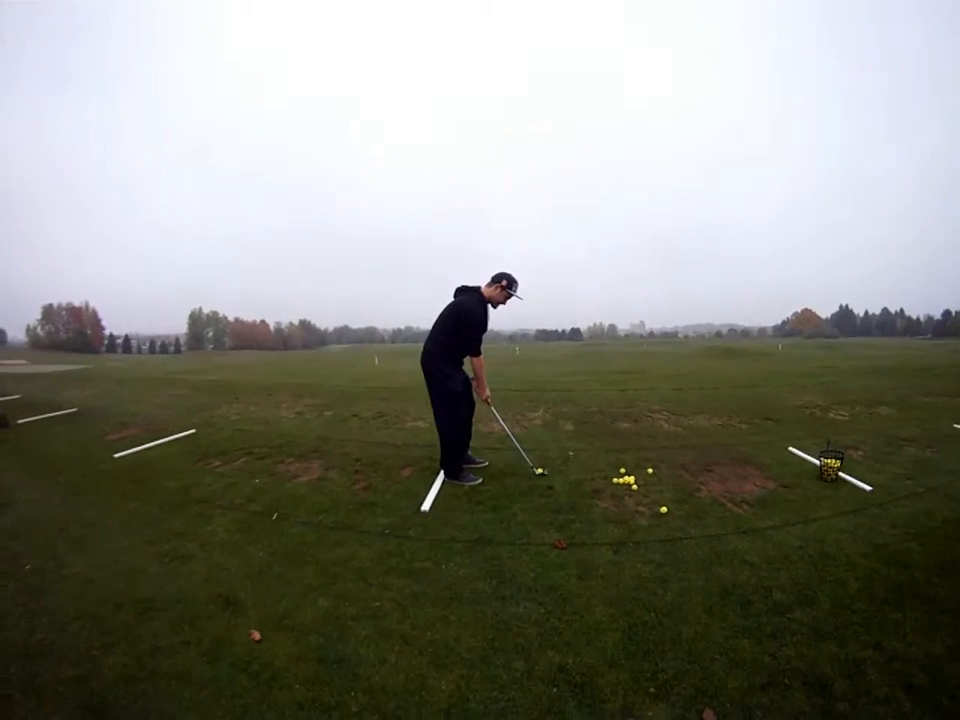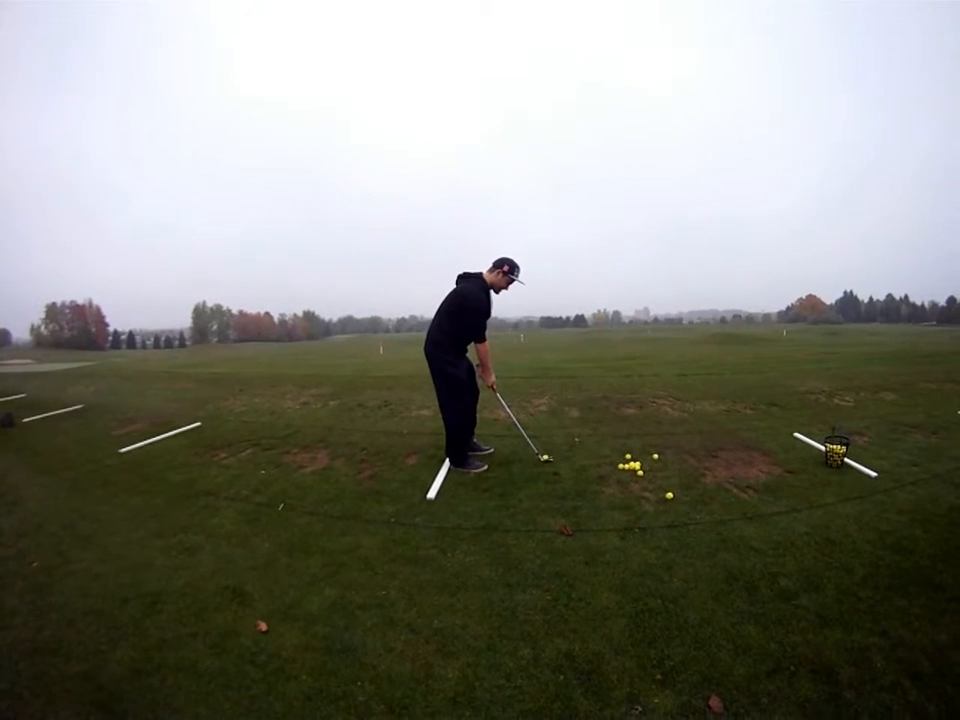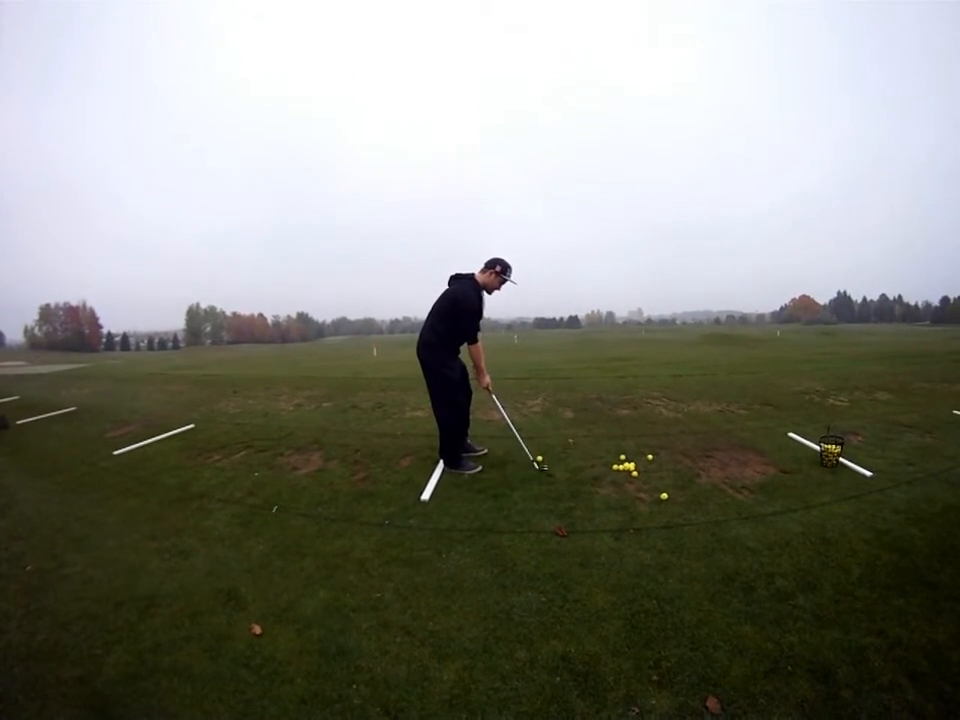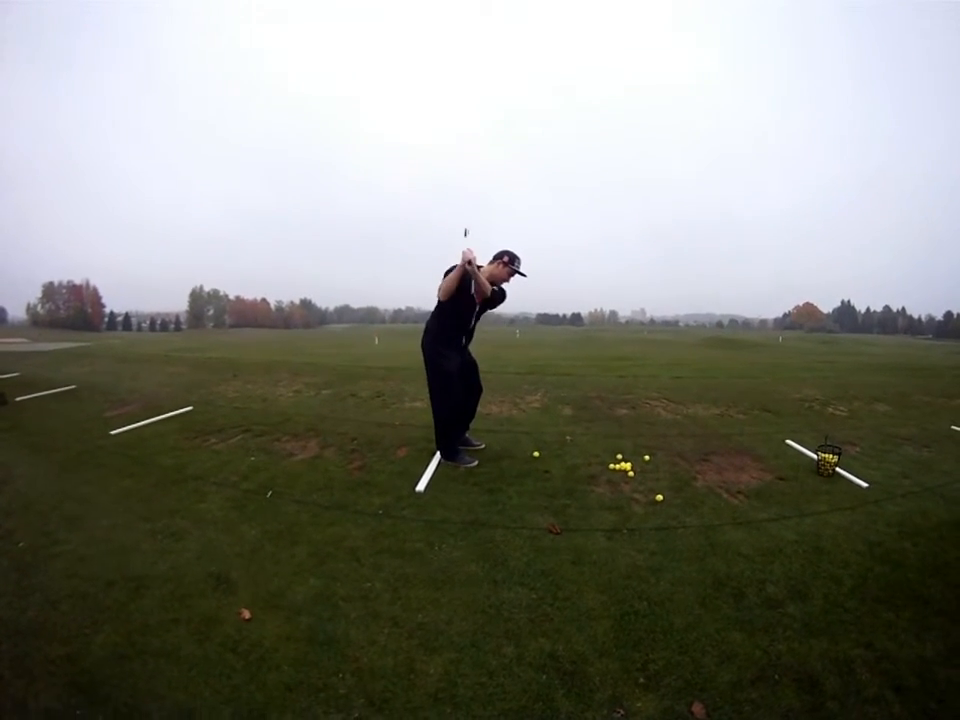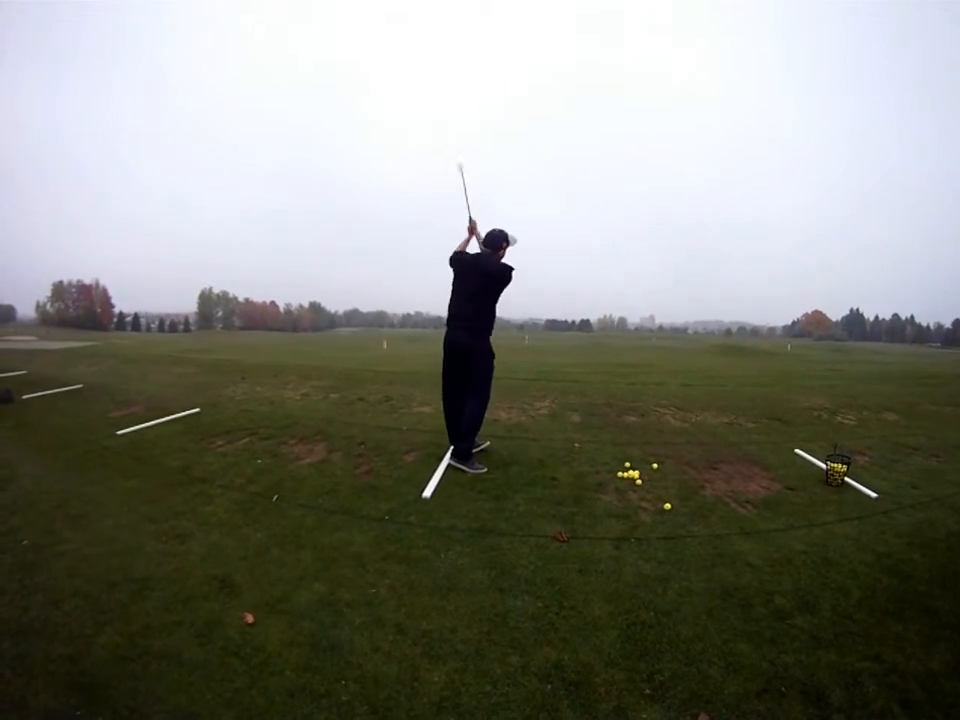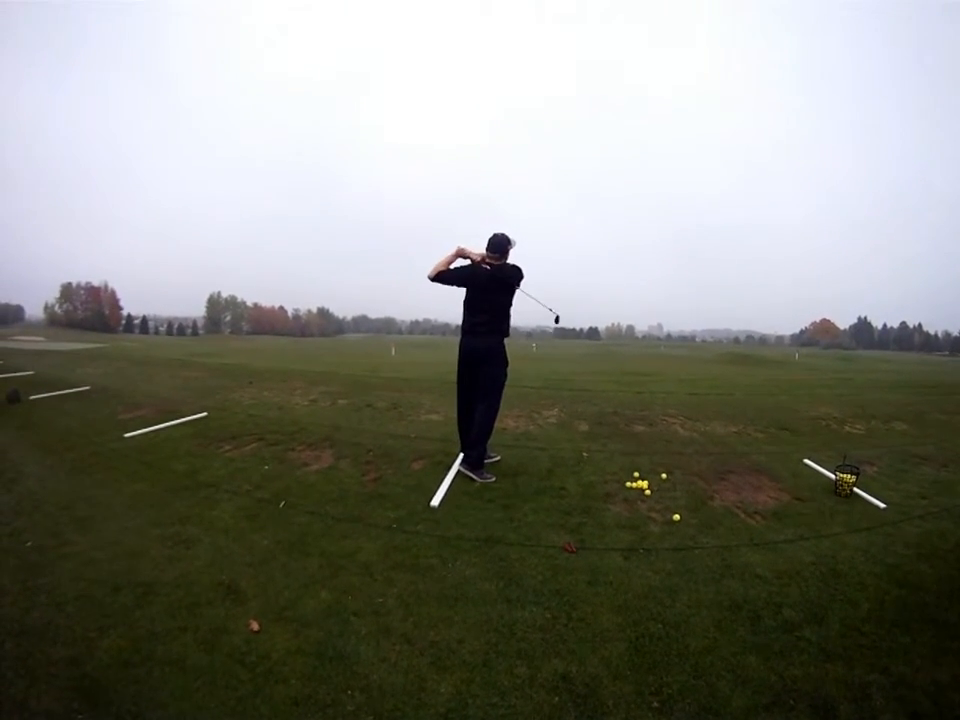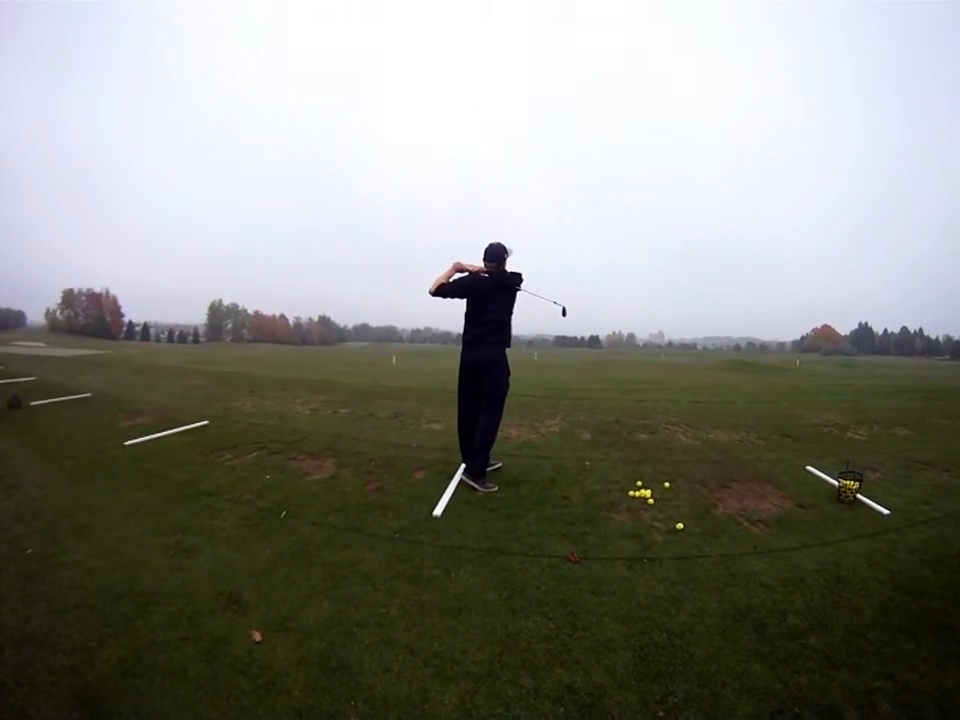
dt=0.7s
person 1, frame 1
left shoulder: (473, 301)
right shoulder: (472, 306)
left elbow: (471, 347)
right elbow: (474, 351)
left wrist: (477, 378)
right wrist: (483, 385)
left hip: (448, 361)
right hip: (438, 363)
left knee: (465, 407)
right knee: (452, 414)
left ankle: (461, 454)
right ankle: (452, 470)
person 1, frame 2
left shoulder: (476, 288)
right shoulder: (474, 293)
left elbow: (476, 334)
right elbow: (479, 337)
left wrist: (482, 365)
right wrist: (488, 372)
left hip: (452, 349)
right hip: (442, 351)
left knee: (470, 394)
right knee: (457, 402)
left ankle: (467, 441)
right ankle: (457, 457)
person 1, frame 3
left shoulder: (471, 290)
right shoulder: (467, 295)
left elbow: (474, 333)
right elbow: (471, 338)
left wrist: (481, 367)
right wrist: (482, 373)
left hip: (445, 350)
right hip: (434, 351)
left knee: (463, 395)
right knee: (450, 403)
left ankle: (460, 442)
right ankle: (452, 458)
person 1, frame 4
left shoulder: (498, 293)
right shoulder: (458, 272)
left elbow: (485, 293)
right elbow: (442, 296)
left wrist: (474, 271)
right wrist: (462, 267)
left hip: (460, 346)
right hip: (438, 343)
left knee: (473, 389)
right knee: (447, 395)
left ankle: (459, 435)
right ankle: (448, 450)
person 1, frame 5
left shoulder: (462, 262)
right shoulder: (503, 272)
left wrist: (471, 235)
right wrist: (477, 234)
left hip: (452, 336)
right hip: (476, 341)
left knee: (454, 392)
right knee: (478, 395)
left ankle: (461, 441)
right ankle: (461, 453)
person 1, frame 6
left shoulder: (472, 272)
right shoulder: (514, 274)
left elbow: (434, 275)
left wrist: (457, 254)
right wrist: (479, 258)
left hip: (468, 344)
right hip: (492, 347)
left knee: (467, 399)
right knee: (487, 402)
left ankle: (473, 450)
right ankle: (472, 461)
person 1, frame 7
left shoulder: (472, 282)
right shoulder: (512, 281)
left elbow: (435, 290)
left wrist: (455, 269)
right wrist: (478, 270)
left hip: (469, 354)
right hip: (494, 356)
left knee: (468, 410)
right knee: (490, 412)
left ankle: (473, 460)
right ankle: (475, 470)
